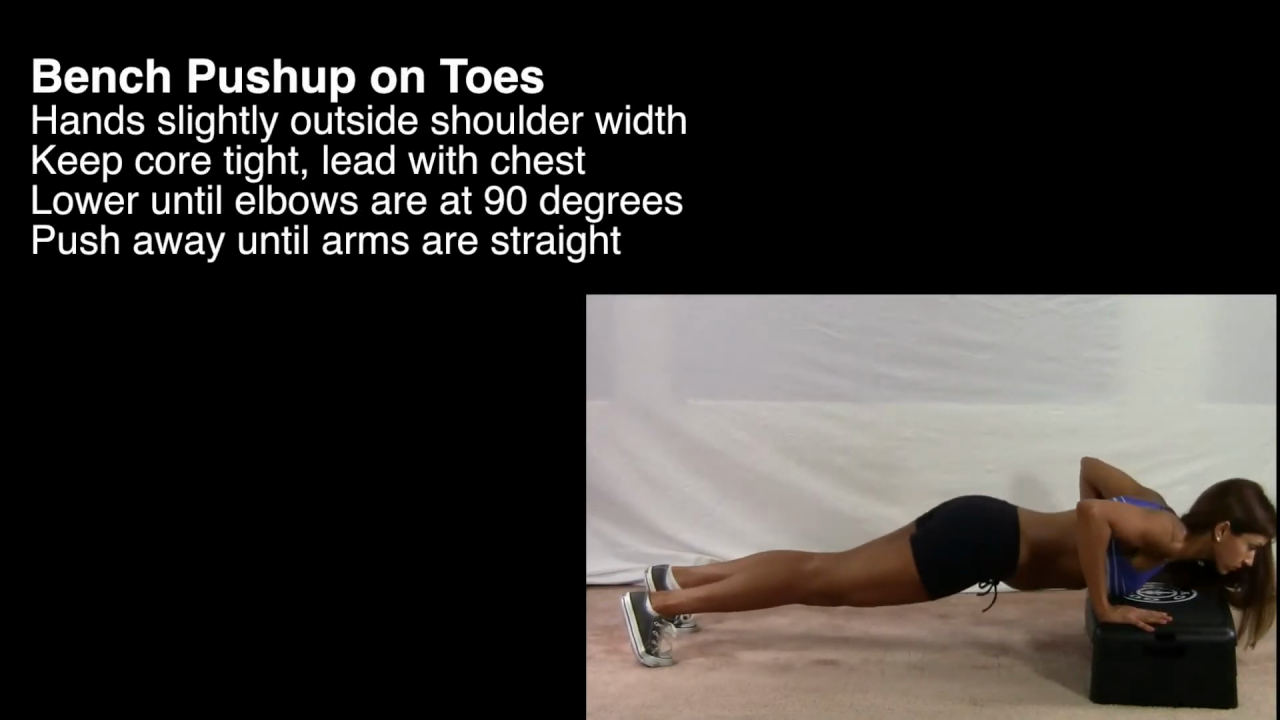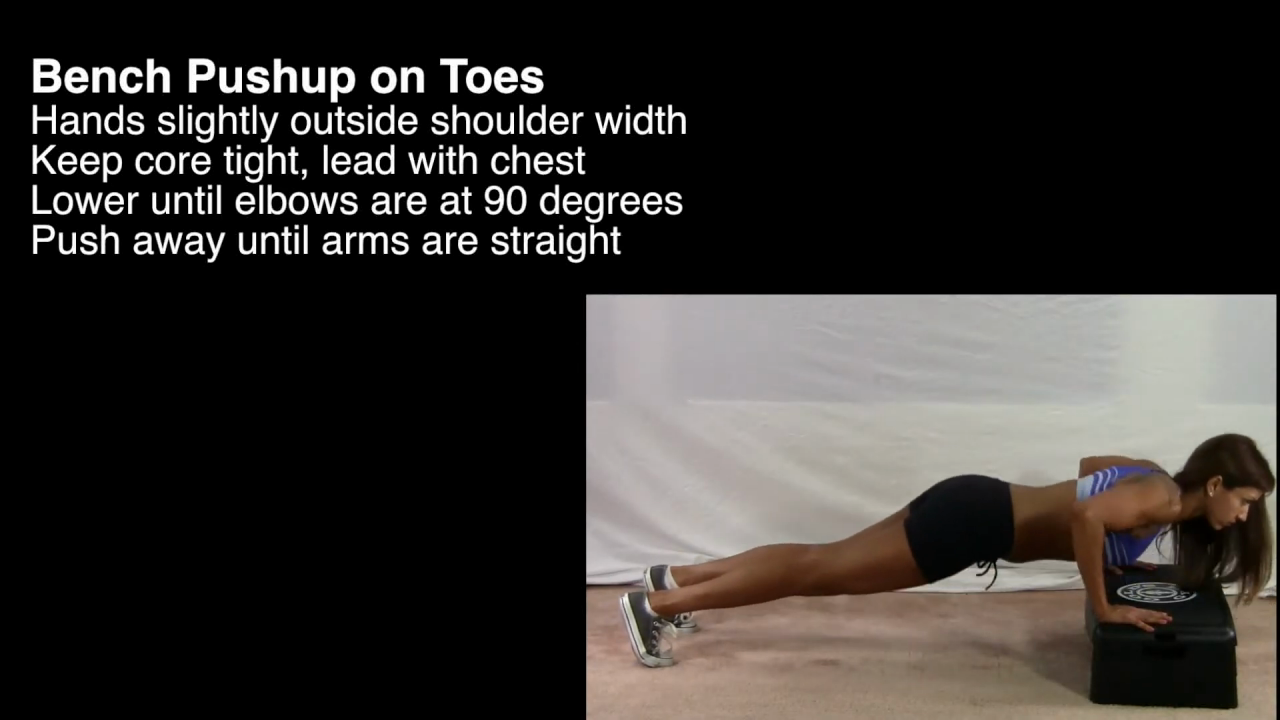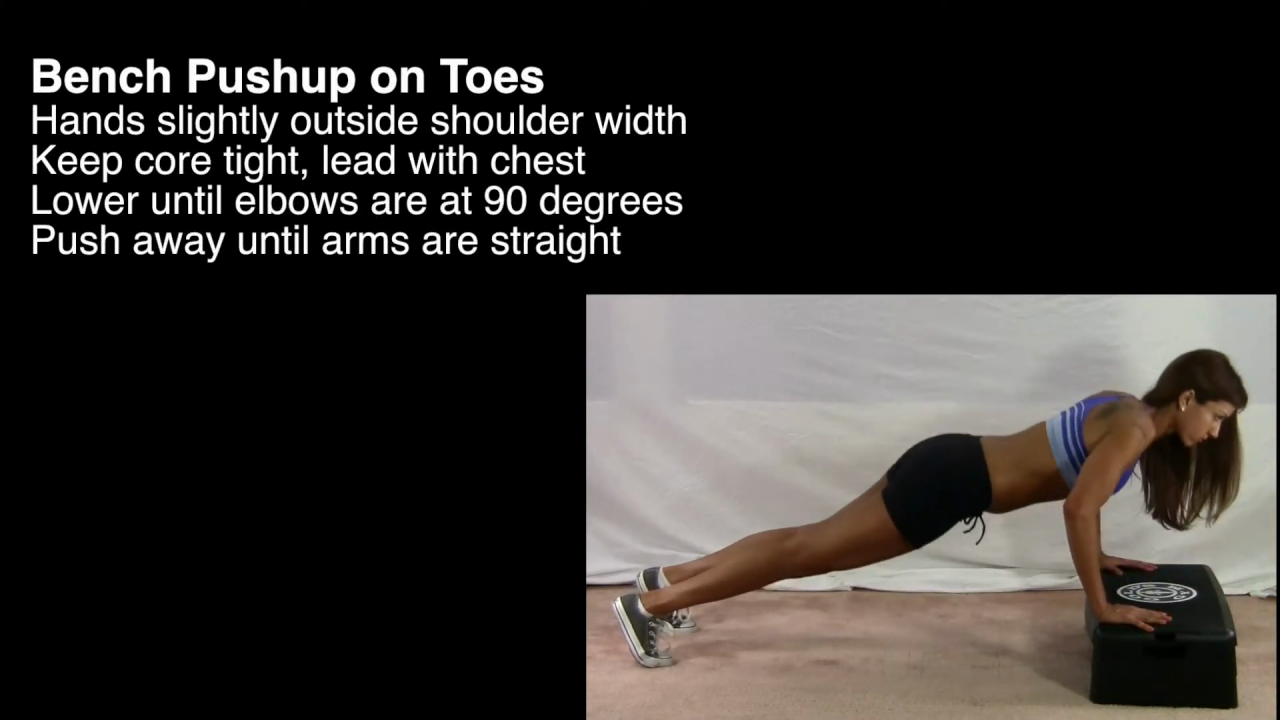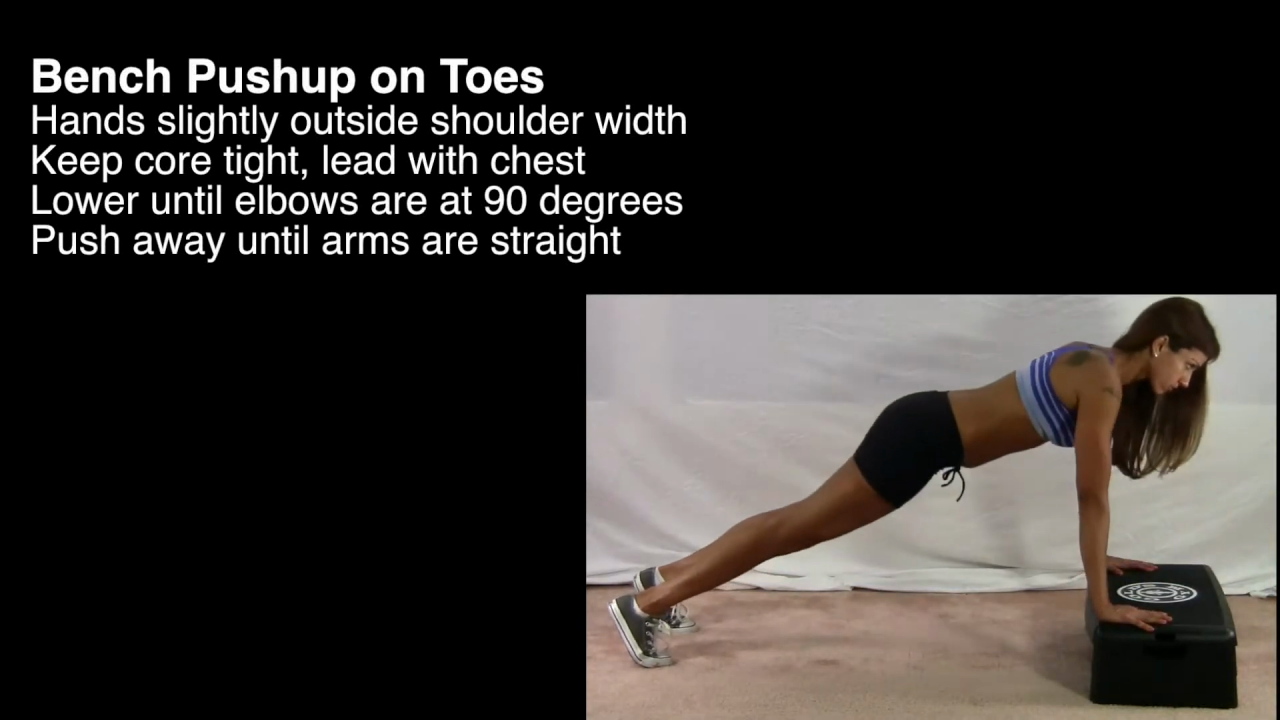
dt=0.4s
person 1, frame 1
left shoulder: (1157, 507)
right shoulder: (1164, 537)
left elbow: (1089, 464)
right elbow: (1091, 513)
right wrist: (1104, 607)
left hip: (982, 526)
right hip: (980, 541)
left knee: (826, 570)
right knee: (821, 578)
left ankle: (675, 579)
right ankle: (658, 605)
person 1, frame 2
left shoulder: (1157, 477)
right shoulder: (1161, 500)
right elbow: (1084, 515)
left wrist: (1109, 555)
right wrist: (1103, 608)
left hip: (975, 506)
right hip: (973, 523)
left knee: (822, 560)
right knee: (818, 571)
left ankle: (674, 578)
right ankle: (656, 604)
person 1, frame 3
left shoulder: (1129, 411)
right shoulder: (1134, 430)
left elbow: (1074, 487)
right elbow: (1078, 509)
left wrist: (1098, 557)
right wrist: (1102, 606)
left hip: (951, 465)
right hip: (952, 482)
left knee: (809, 539)
right knee: (805, 552)
left ankle: (667, 579)
right ankle: (651, 604)
person 1, frame 4
left shoulder: (1101, 365)
right shoulder: (1104, 383)
left elbow: (1089, 488)
right elbow: (1093, 497)
left wrist: (1099, 557)
right wrist: (1102, 603)
left hip: (929, 424)
right hip: (925, 436)
left knee: (796, 521)
right knee: (795, 528)
left ankle: (662, 580)
right ankle: (645, 604)
